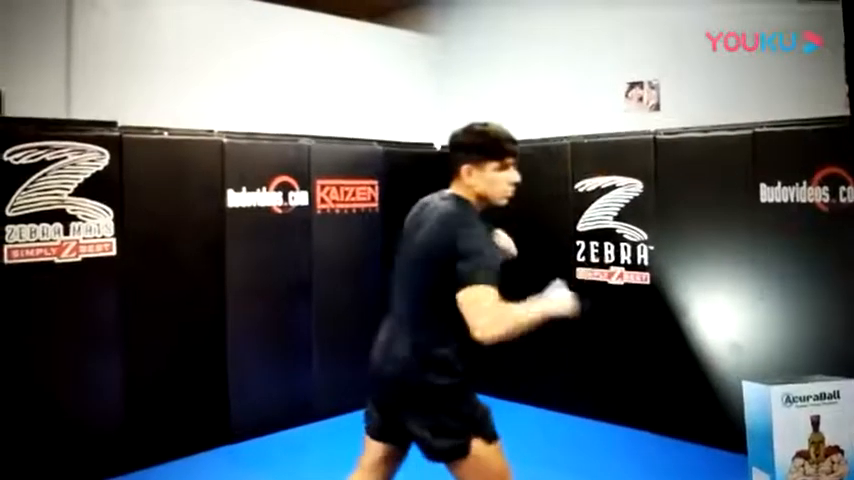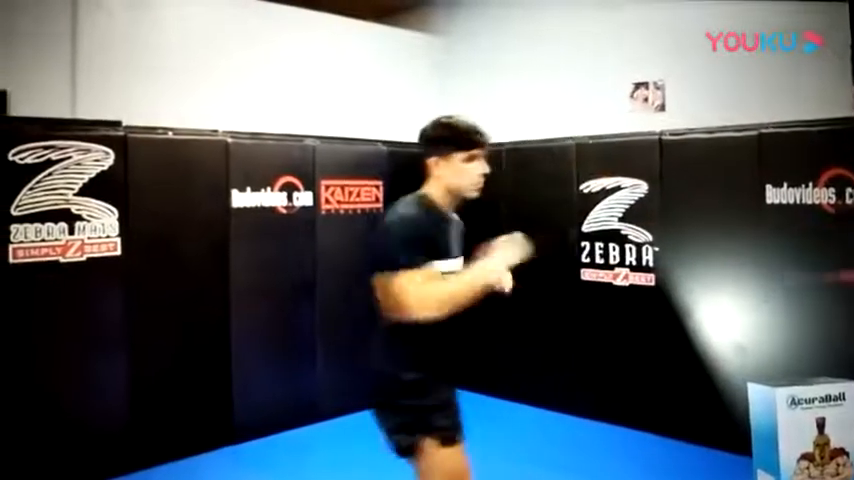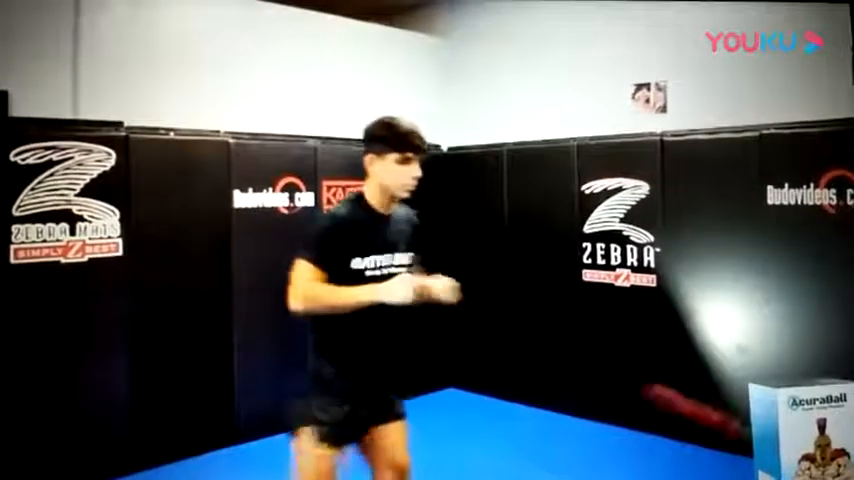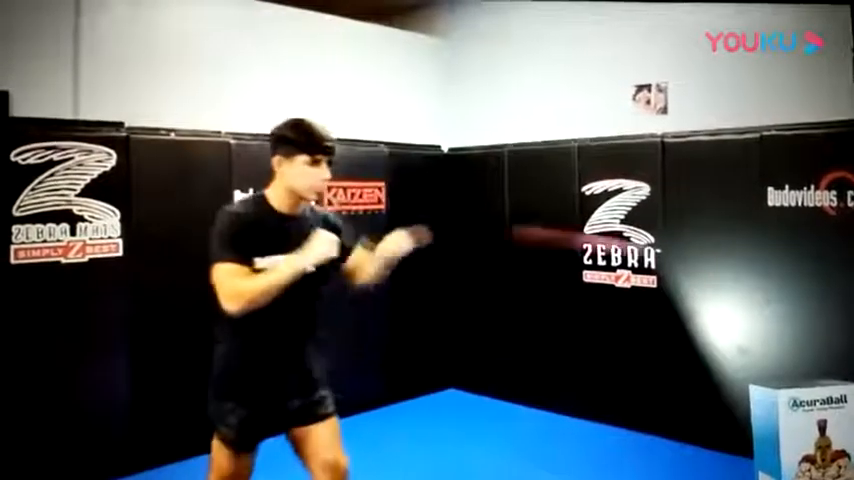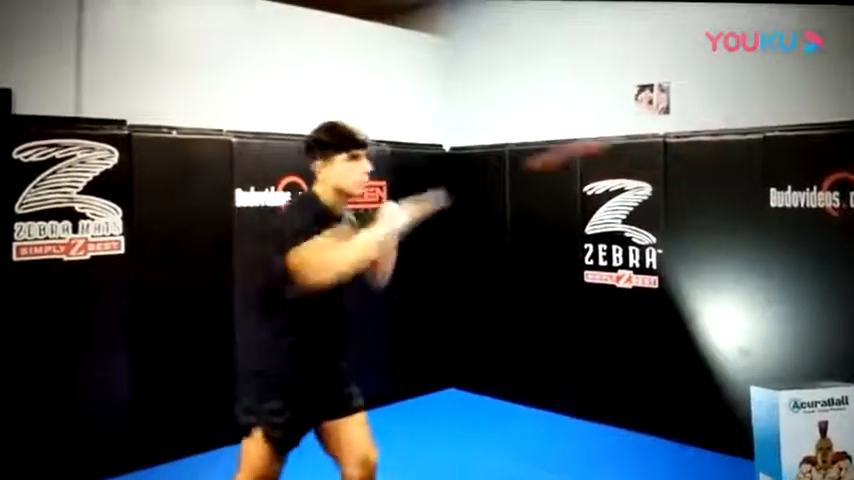
dt=0.5s
person 1, frame 1
left shoulder: (427, 209)
right shoulder: (468, 232)
right elbow: (486, 326)
left wrist: (492, 253)
right wrist: (547, 305)
left hip: (388, 365)
right hip: (430, 379)
person 1, frame 2
left shoulder: (450, 221)
right shoulder: (409, 223)
right elbow: (422, 305)
left wrist: (490, 279)
right wrist: (488, 268)
left hip: (428, 371)
right hip: (410, 377)
person 1, frame 3
left shoulder: (407, 222)
right shoulder: (338, 223)
right elbow: (300, 298)
left wrist: (429, 286)
right wrist: (378, 292)
left hip: (380, 371)
right hip: (333, 371)
person 1, frame 4
left shoulder: (322, 222)
right shoulder: (236, 221)
left elbow: (364, 273)
right elbow: (234, 299)
left wrist: (390, 249)
right wrist: (303, 258)
left hip: (301, 371)
right hip: (246, 374)
person 1, frame 5
left shoulder: (346, 220)
right shoulder: (299, 216)
left elbow: (376, 280)
right elbow: (324, 270)
left wrist: (390, 235)
right wrist: (387, 226)
left hip: (328, 368)
right hip: (281, 370)
